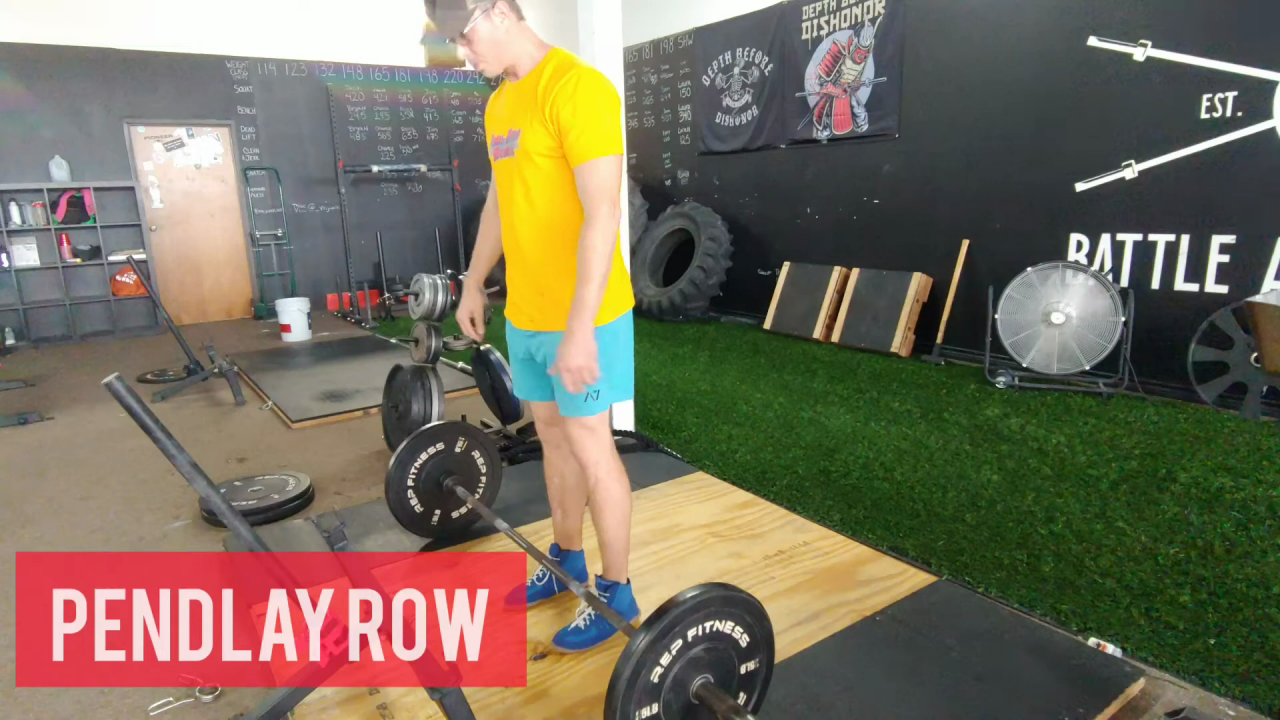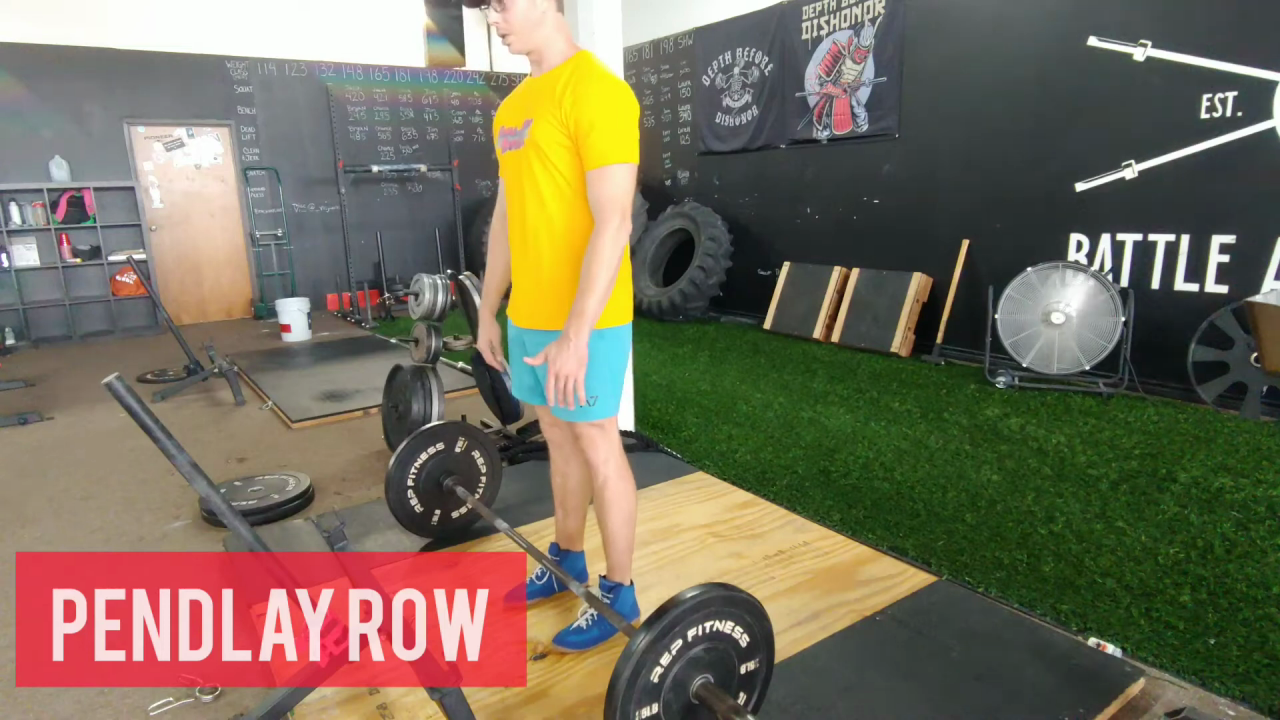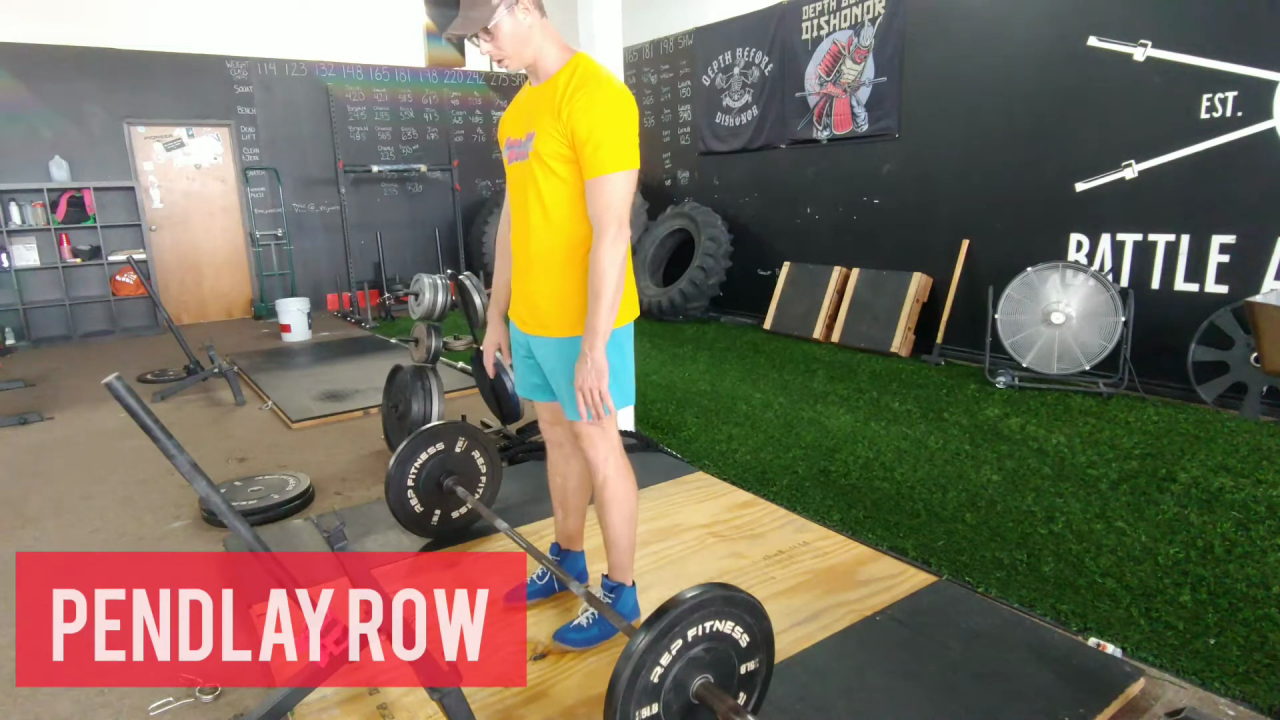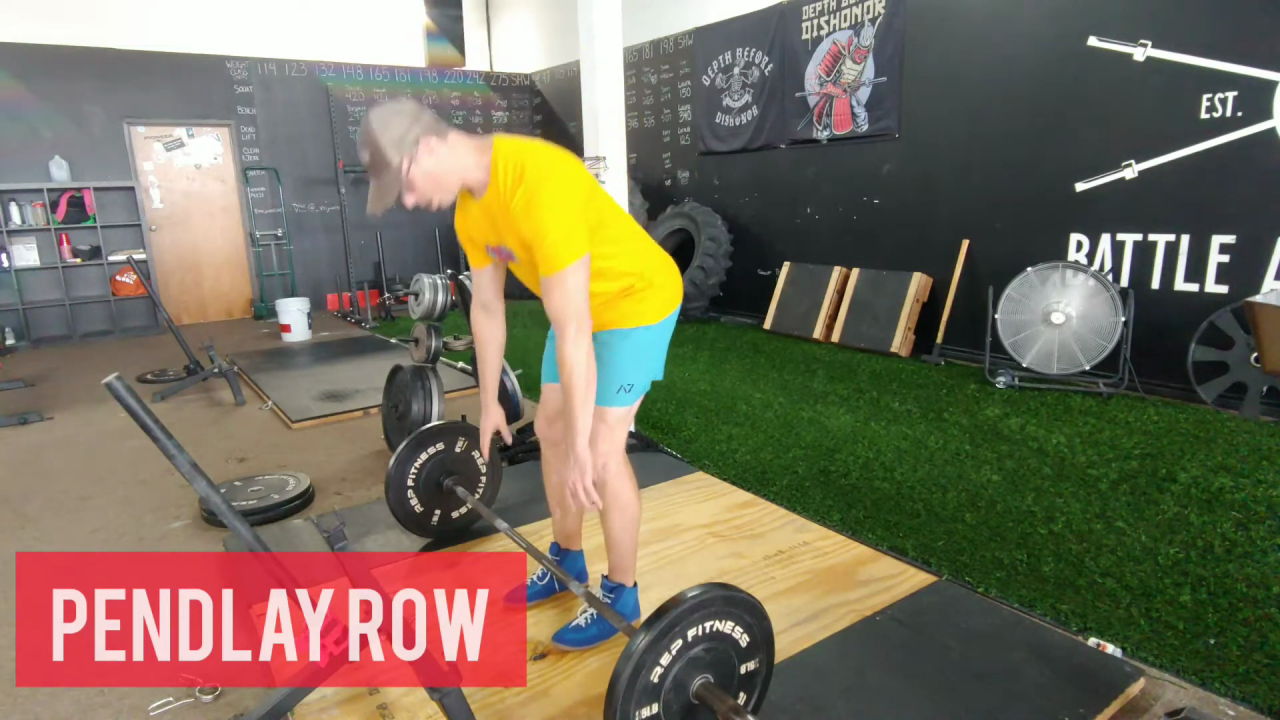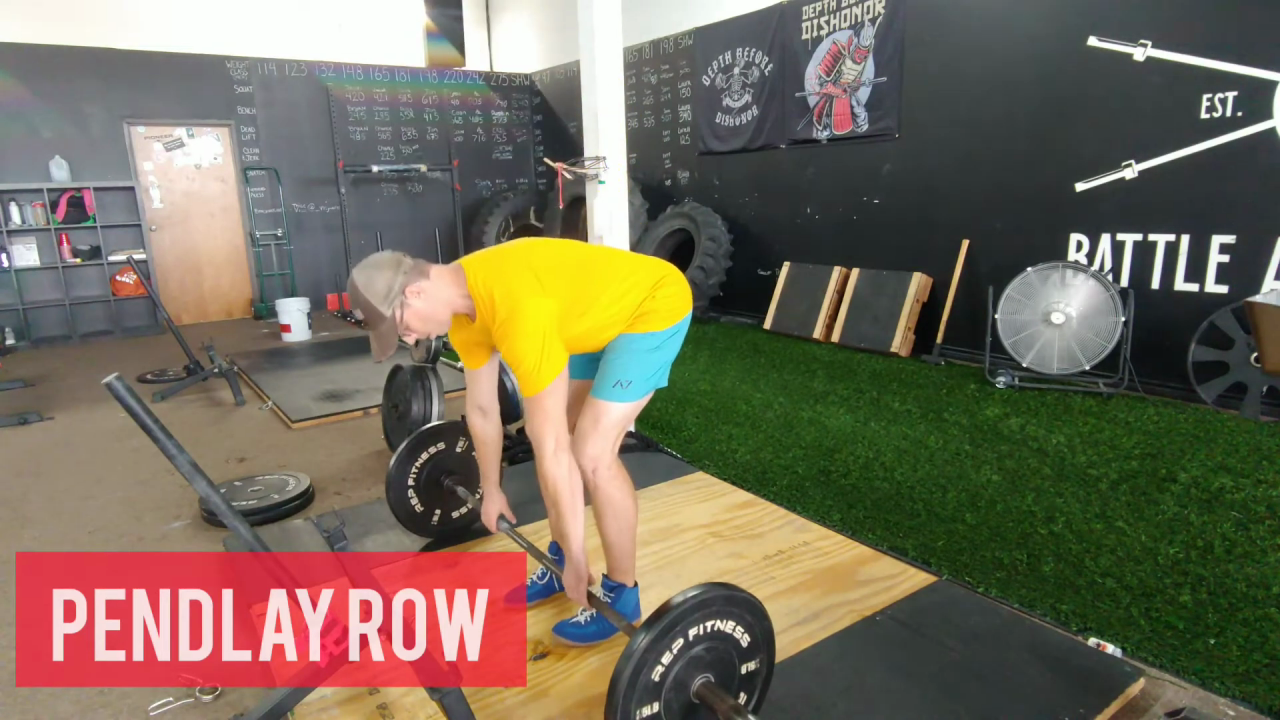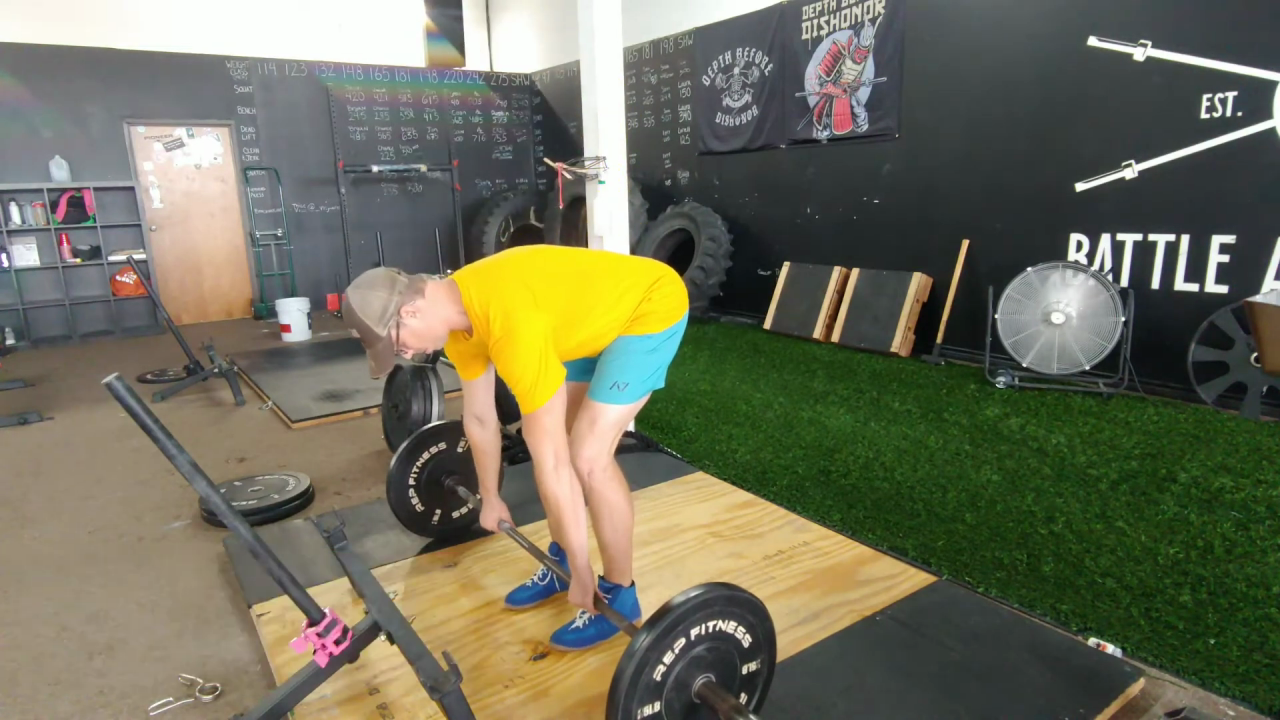
dt=0.7s
person 1, frame 1
left shoulder: (578, 89)
right shoulder: (500, 103)
left elbow: (602, 216)
left wrist: (580, 329)
right wrist: (474, 282)
left hip: (582, 313)
right hip: (527, 311)
left knee: (588, 441)
right knee: (553, 434)
left ankle: (616, 591)
right ankle: (567, 559)
person 1, frame 2
left shoulder: (596, 92)
right shoulder: (514, 104)
left elbow: (613, 224)
left wrist: (576, 334)
right wrist: (489, 310)
left hip: (583, 318)
right hip: (529, 313)
left knee: (595, 445)
right knee: (558, 438)
left ankle: (618, 593)
right ankle: (567, 558)
person 1, frame 3
left shoulder: (596, 97)
right shoulder: (520, 108)
left elbow: (611, 233)
left wrist: (595, 348)
right wrist: (497, 316)
left hip: (582, 321)
right hip: (533, 317)
left knee: (597, 446)
right knee: (558, 437)
left ankle: (620, 593)
right ankle: (567, 560)
person 1, frame 4
left shoulder: (539, 189)
right shoulder: (469, 206)
left elbow: (572, 330)
right elbow: (486, 306)
left wrist: (580, 448)
right wrist: (489, 400)
left hip: (637, 301)
right hip: (587, 307)
left knee: (601, 448)
right knee: (549, 428)
left ankle: (620, 596)
right ankle: (567, 562)
person 1, frame 5
left shoulder: (518, 312)
right shoulder: (461, 302)
left elbow: (555, 450)
right elbow: (481, 408)
left wrist: (576, 559)
right wrist: (490, 491)
left hip: (654, 306)
right hip: (604, 311)
left knee: (593, 453)
right knee: (541, 430)
left ankle: (621, 595)
right ankle: (557, 561)
person 1, frame 6
left shoulder: (511, 327)
right shoulder: (456, 310)
left elbow: (554, 463)
right elbow: (479, 418)
left wrist: (581, 574)
right wrist: (490, 498)
left hip: (651, 307)
right hip: (602, 310)
left knee: (588, 455)
right knee: (546, 433)
left ankle: (619, 594)
right ankle: (560, 563)
